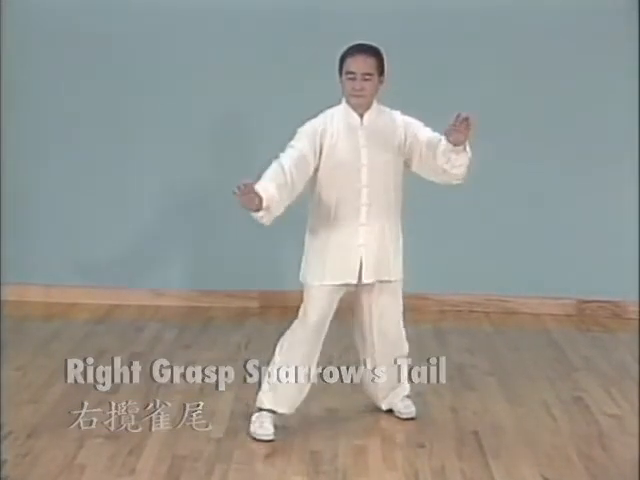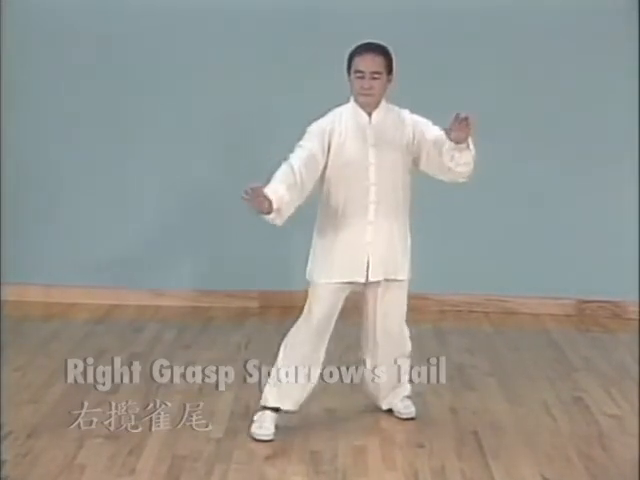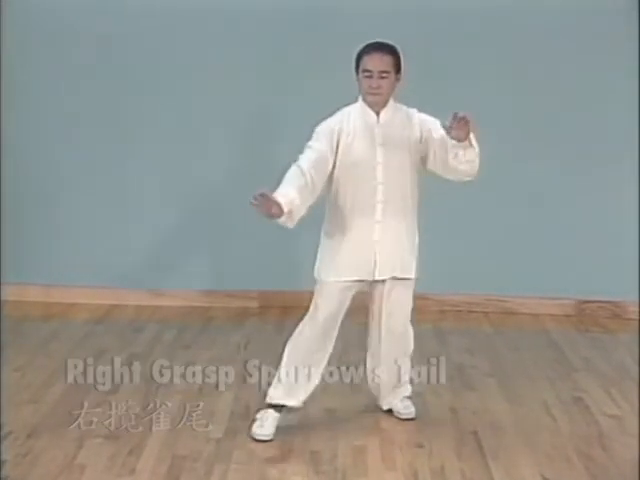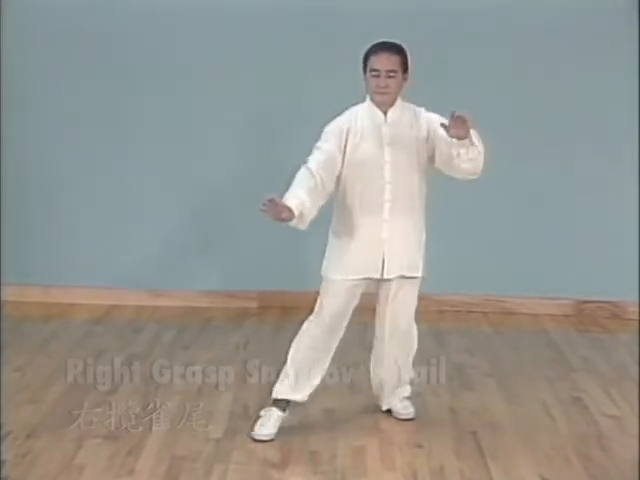
dt=0.1s
person 1, frame 1
left shoulder: (402, 127)
right shoulder: (320, 128)
left elbow: (444, 165)
right elbow: (290, 170)
left wrist: (455, 144)
right wrist: (262, 198)
left hip: (382, 248)
right hip: (330, 247)
left knee: (386, 327)
right knee: (309, 326)
left ankle: (391, 393)
right ankle: (269, 406)
person 1, frame 2
left shoulder: (410, 126)
right shoulder: (329, 127)
left elbow: (451, 164)
right elbow: (298, 171)
left wrist: (458, 142)
right wrist: (271, 200)
left hip: (389, 247)
right hip: (338, 246)
left knee: (390, 327)
right knee: (314, 323)
left ankle: (392, 393)
right ankle: (273, 405)
person 1, frame 3
left shoulder: (418, 125)
right shoulder: (337, 126)
left elbow: (460, 166)
right elbow: (309, 171)
left wrist: (461, 140)
right wrist: (283, 204)
left hip: (396, 245)
right hip: (345, 244)
left knee: (395, 325)
right knee: (320, 321)
left ankle: (393, 393)
right ankle: (276, 404)
person 1, frame 4
left shoulder: (426, 124)
right shoulder: (346, 125)
left elbow: (466, 165)
right elbow: (317, 172)
left wrist: (463, 138)
right wrist: (292, 206)
left hip: (403, 245)
right hip: (353, 244)
left knee: (399, 325)
right knee: (327, 319)
left ankle: (393, 394)
right ankle: (281, 401)
